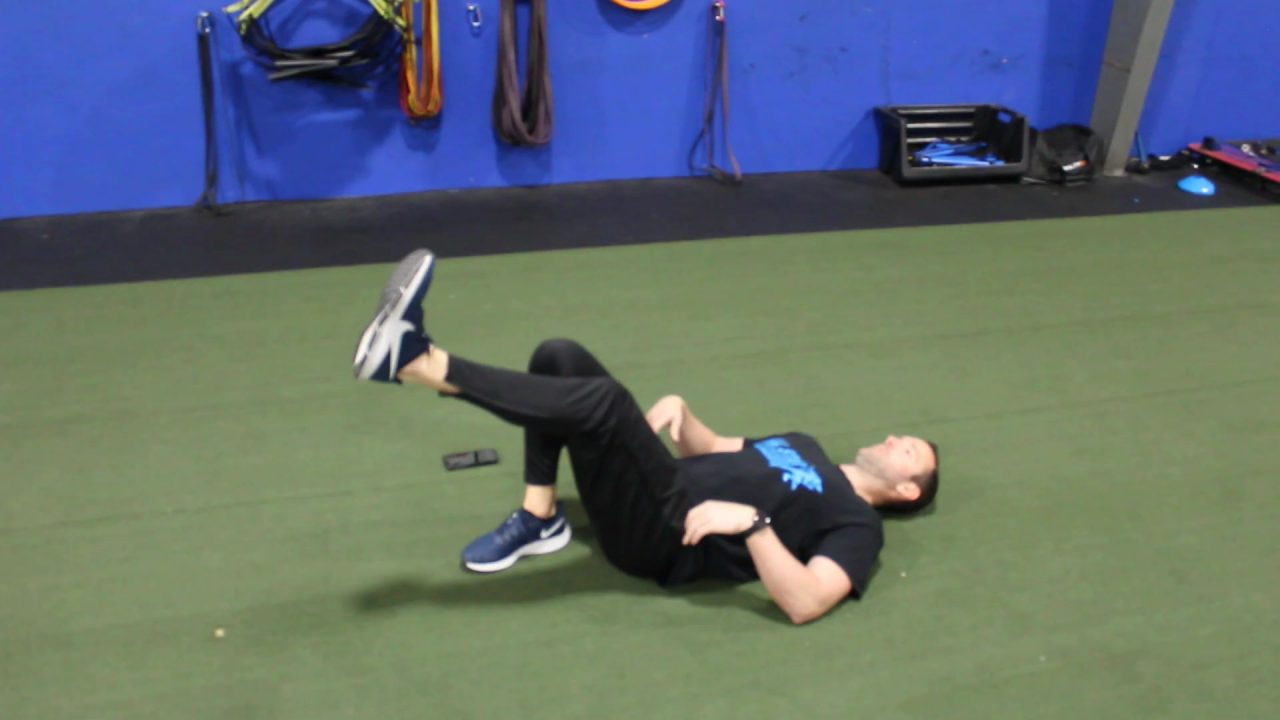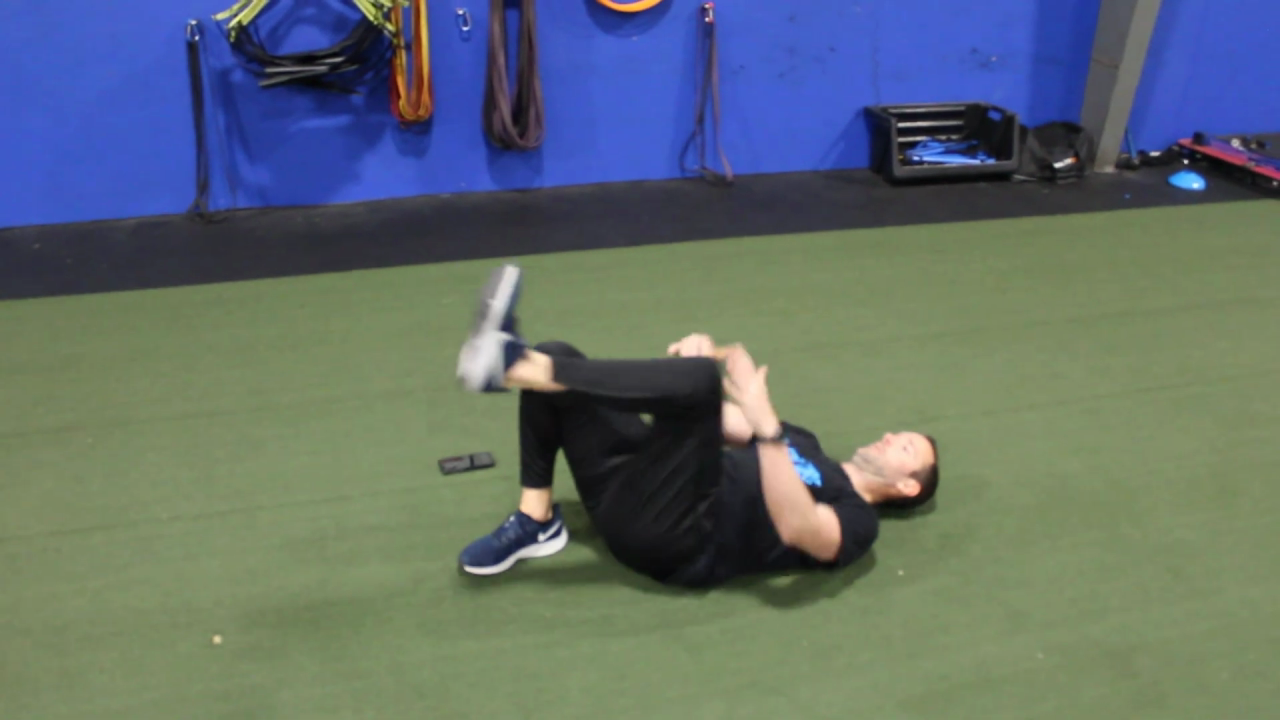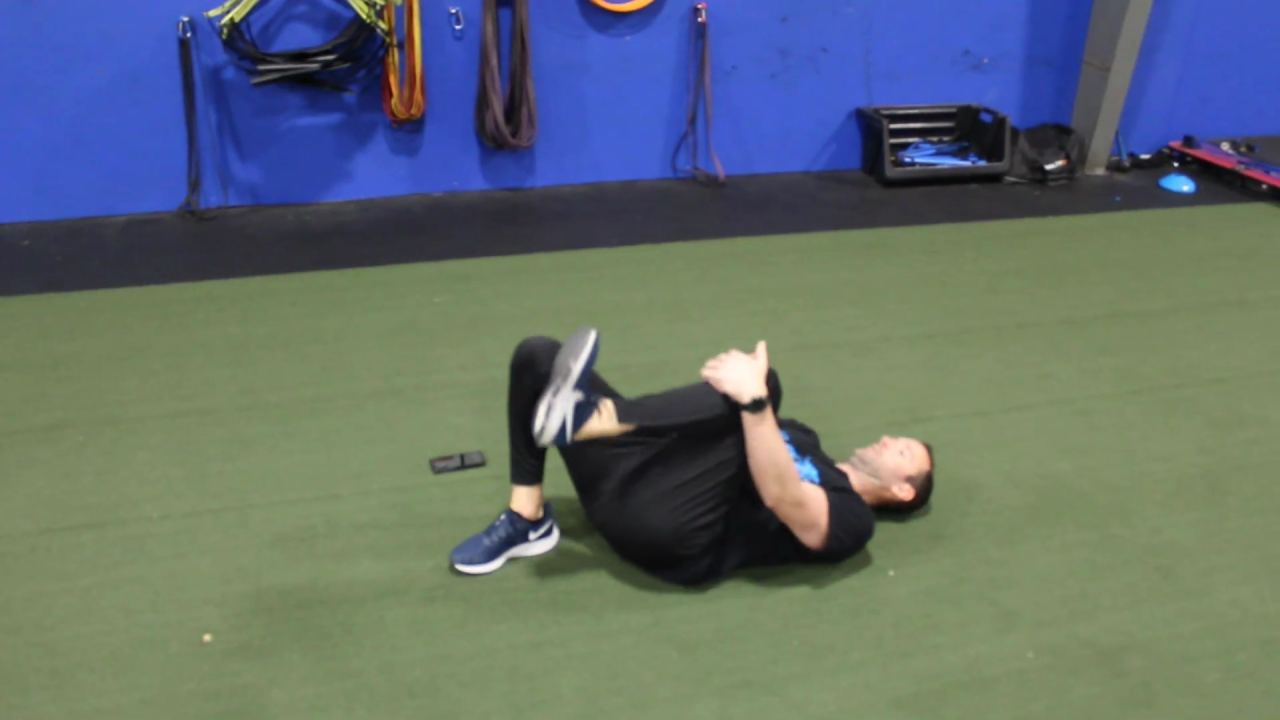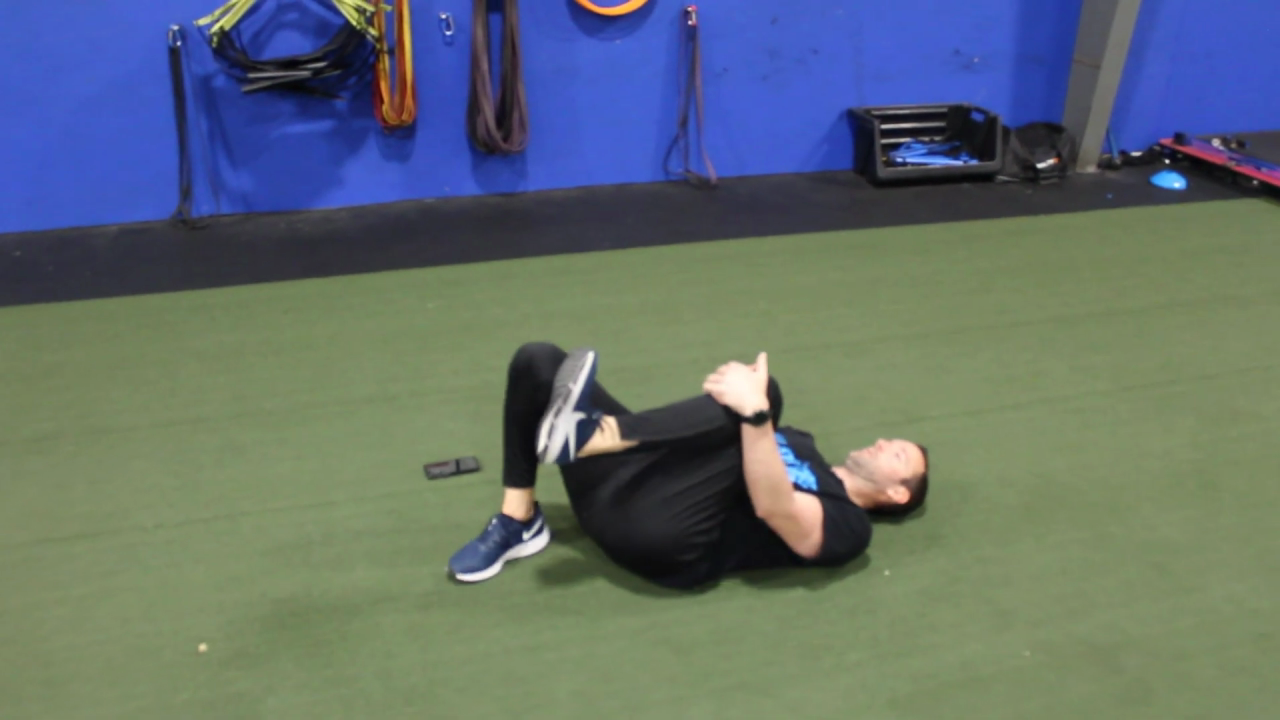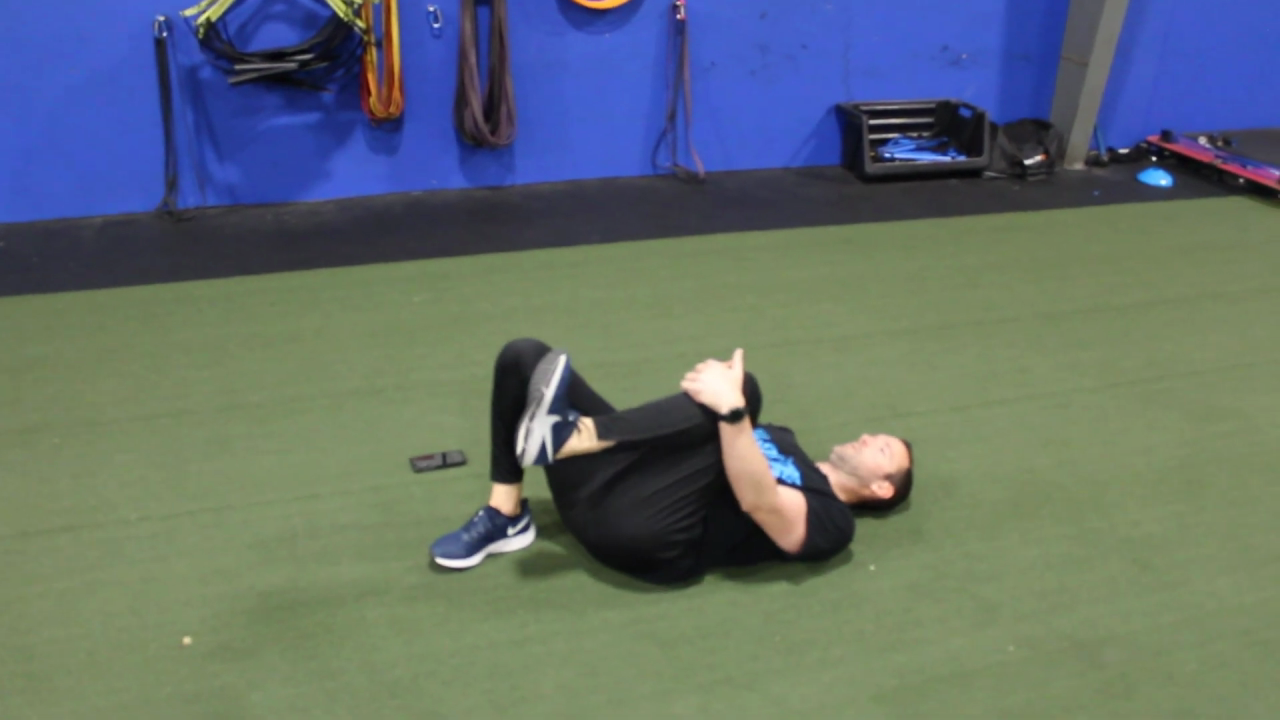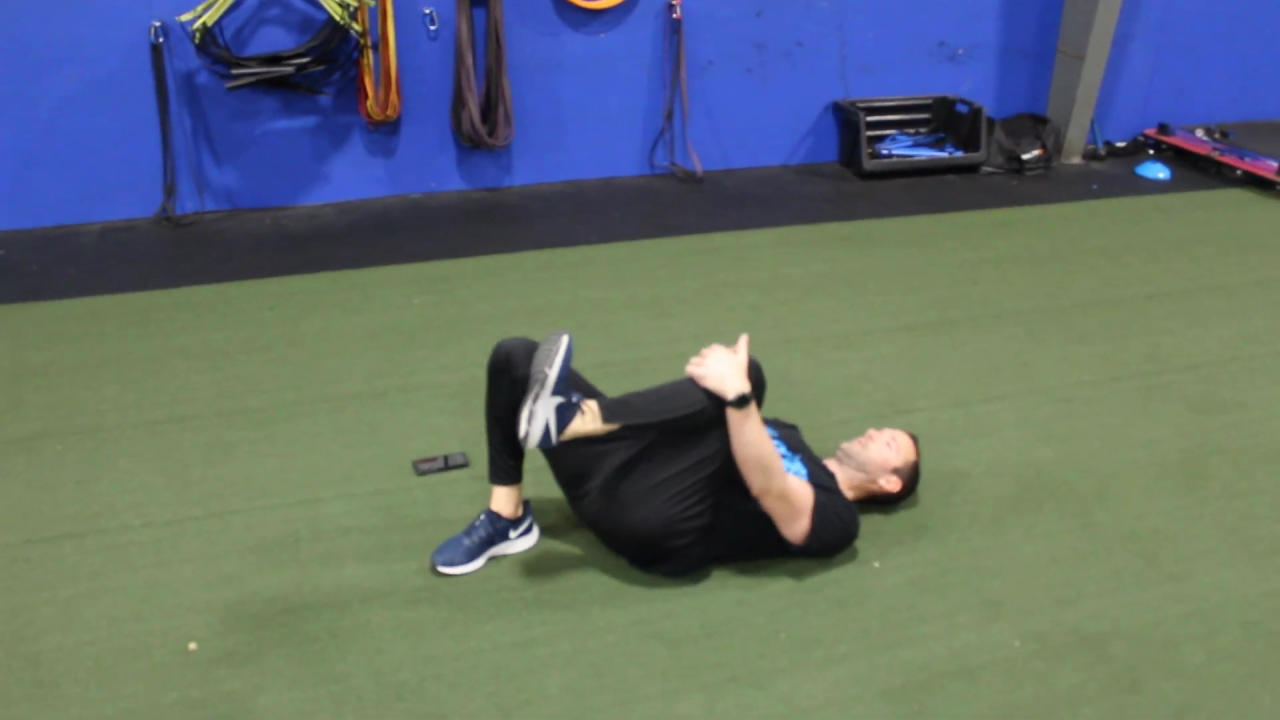
dt=0.4s
person 1, frame 1
left shoulder: (857, 526)
right shoulder: (804, 446)
left elbow: (804, 603)
right elbow: (710, 449)
left wrist: (750, 521)
right wrist: (680, 413)
left hip: (663, 533)
right hip: (659, 492)
left knee: (604, 400)
right knee: (560, 357)
left ankle: (415, 362)
right ankle: (538, 519)
person 1, frame 2
left shoulder: (856, 522)
right shoulder: (806, 445)
left elbow: (794, 528)
right elbow: (719, 426)
left wrist: (764, 428)
right wrist: (703, 363)
left hip: (667, 537)
right hip: (629, 494)
left knee: (693, 383)
left ankle: (514, 369)
right ankle: (534, 520)
person 1, frame 3
left shoulder: (852, 520)
right shoulder: (805, 441)
left elbow: (780, 496)
left wrist: (753, 397)
right wrist: (732, 382)
left hip: (668, 530)
right hip: (630, 485)
left knee: (760, 389)
right knee: (538, 356)
left ankle: (589, 419)
right ankle: (525, 520)
person 1, frame 4
left shoulder: (848, 526)
right shoulder: (799, 446)
left elbow: (773, 509)
left wrist: (755, 410)
right wrist: (735, 392)
left hip: (662, 532)
right hip: (628, 487)
left knee: (760, 403)
right knee: (538, 360)
left ankle: (591, 435)
right ankle: (516, 523)
person 1, frame 5
left shoulder: (831, 522)
right shoulder: (782, 443)
left elbow: (758, 502)
left wrist: (729, 407)
right wrist: (713, 392)
left hip: (645, 531)
right hip: (608, 484)
left knee: (741, 393)
right knee: (525, 357)
left ankle: (568, 436)
right ankle: (504, 517)
person 1, frame 6
left shoulder: (834, 518)
right shoulder: (790, 444)
left elbow: (767, 490)
left wrist: (737, 392)
right wrist: (717, 377)
left hip: (657, 521)
right hip: (621, 474)
left knee: (742, 381)
right knee: (516, 355)
left ankle: (569, 420)
right ankle: (506, 519)
